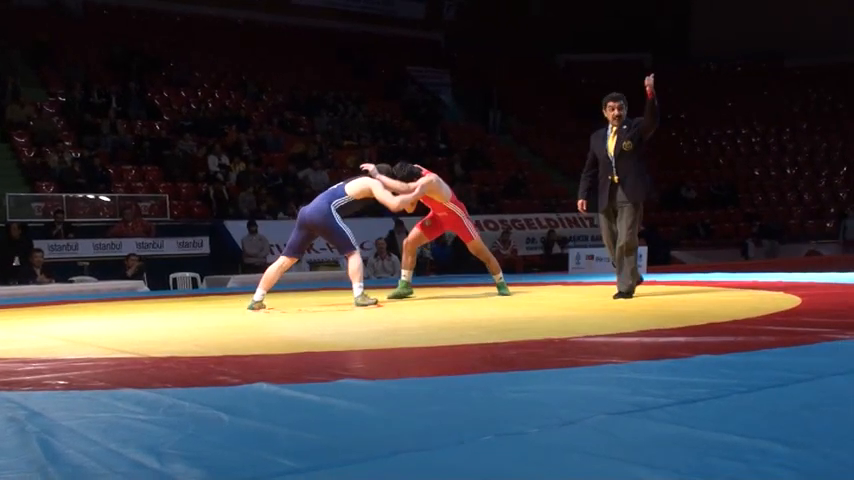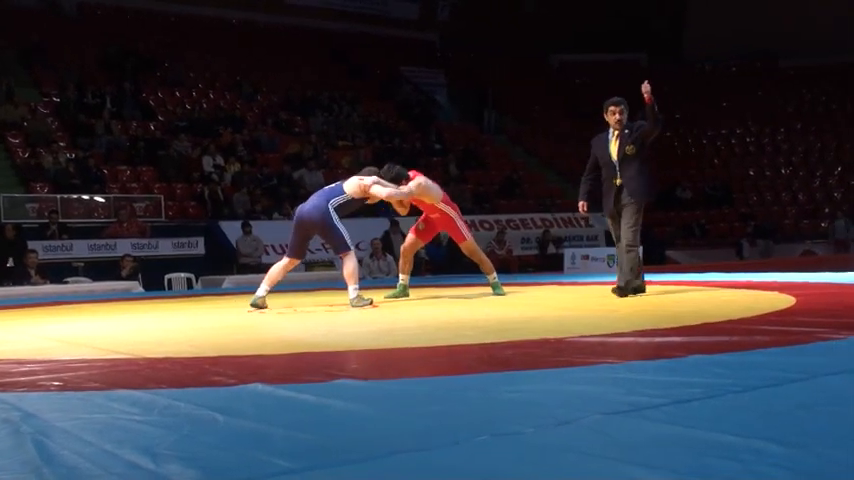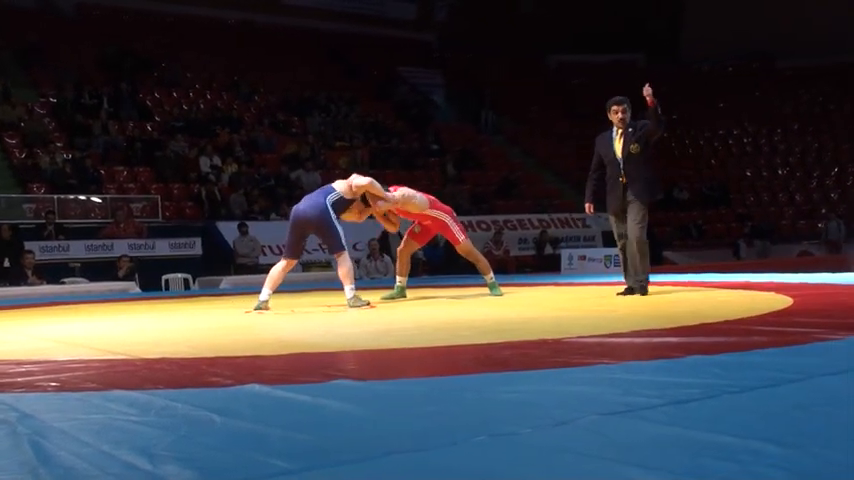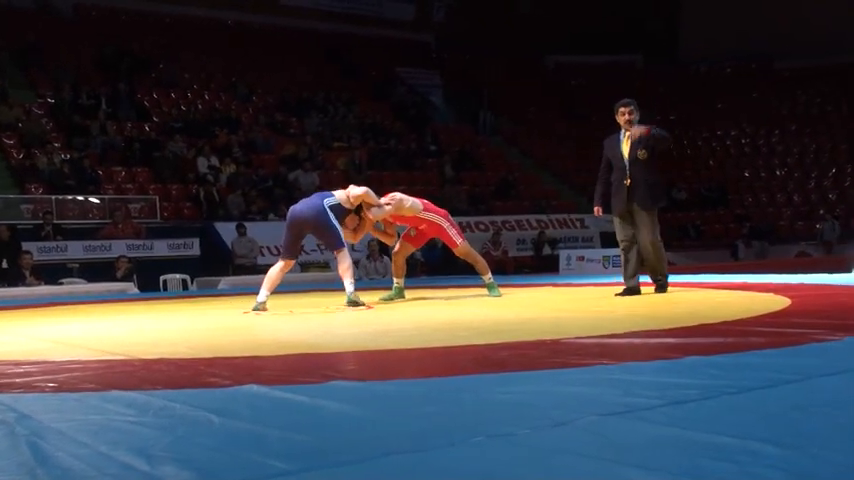
dt=0.2s
person 1, frame 1
left shoulder: (636, 127)
right shoulder: (597, 137)
left elbow: (653, 121)
right elbow: (589, 170)
left wrist: (650, 93)
right wrist: (583, 195)
left hip: (630, 192)
right hip: (607, 196)
left knee: (626, 240)
right knee: (611, 241)
left ankle: (626, 286)
right ankle: (632, 276)
person 1, frame 2
left shoulder: (638, 131)
right shoulder: (598, 141)
left elbow: (654, 125)
right elbow: (591, 173)
left wrist: (648, 99)
right wrist: (583, 197)
left hip: (633, 194)
right hip: (611, 198)
left knee: (629, 240)
right knee: (622, 242)
left ankle: (625, 284)
right ankle: (636, 283)
person 1, frame 3
left shoulder: (641, 130)
right shoulder: (602, 140)
left elbow: (657, 126)
right elbow: (596, 172)
left wrist: (651, 101)
right wrist: (589, 198)
left hip: (638, 192)
right hip: (615, 196)
left knee: (636, 237)
right knee: (623, 241)
left ankle: (641, 281)
right ankle: (632, 283)
person 1, frame 4
left shoulder: (649, 136)
right shoulder: (610, 142)
left elbow: (665, 142)
right elbow: (604, 175)
left wrist: (646, 131)
right wrist: (598, 200)
left hip: (644, 197)
right hip: (621, 199)
left knee: (650, 241)
right knee: (626, 243)
left ankle: (660, 280)
right ankle: (631, 285)
person 2, frame 1
left shoulder: (356, 182)
right shoulder: (371, 183)
right elbow: (395, 205)
right wrist: (415, 194)
left hip: (306, 213)
right hip: (324, 214)
left knee: (286, 260)
right knee: (353, 252)
left ankle: (256, 300)
right ankle: (360, 296)
person 2, frame 2
left shoulder: (346, 186)
right shoulder: (361, 183)
left elbow: (374, 197)
right elbow: (386, 194)
right wrist: (404, 194)
left hip: (303, 212)
right hip: (322, 213)
left knee: (289, 260)
right knee: (347, 253)
left ankle: (260, 296)
right ankle: (355, 297)
person 2, frame 3
right shoulder: (350, 186)
left elbow: (359, 217)
right elbow: (367, 181)
right wrist: (385, 197)
left hip: (299, 212)
right hip: (319, 212)
left knee: (287, 261)
right knee: (341, 253)
left ankle: (263, 300)
right ankle: (352, 298)
person 2, frame 4
right shoulder: (348, 197)
left elbow: (354, 238)
right elbow: (363, 191)
left wrist: (366, 221)
right wrist: (379, 204)
left hip: (295, 212)
right hip: (316, 213)
left knee: (285, 262)
right knee: (341, 251)
left ankle: (260, 301)
right ankle: (351, 294)
person 3, frame 1
left shoulder: (430, 180)
right shoulder: (415, 172)
left elbow: (403, 188)
right elbow: (409, 208)
left wrist: (377, 175)
left hip: (456, 215)
right hip: (437, 215)
left knee: (480, 251)
right knee: (409, 243)
left ankle: (501, 285)
right ankle: (405, 286)
person 3, frame 2
left shoulder: (418, 184)
right shoulder: (404, 178)
right elbow: (403, 210)
right wrist: (392, 198)
left hip: (449, 214)
right hip: (431, 216)
left knee: (472, 251)
right knee: (406, 249)
left ankle: (496, 284)
right ankle: (402, 288)
person 3, frame 3
left shoulder: (401, 195)
right shoulder: (389, 201)
left elbow: (378, 205)
right elbow: (393, 228)
left wrist: (369, 193)
right wrist: (377, 214)
left hip: (443, 217)
right hip: (426, 221)
left knee: (468, 252)
right knee: (402, 251)
left ankle: (493, 284)
right ankle: (400, 289)
person 3, frame 4
left shoulder: (393, 200)
right shoulder: (386, 213)
left elbow: (374, 214)
right elbow: (391, 240)
right wrist: (371, 230)
left hip: (439, 220)
right hip: (420, 225)
left knee: (466, 253)
right knee: (397, 254)
left ankle: (491, 284)
right ankle: (398, 289)
